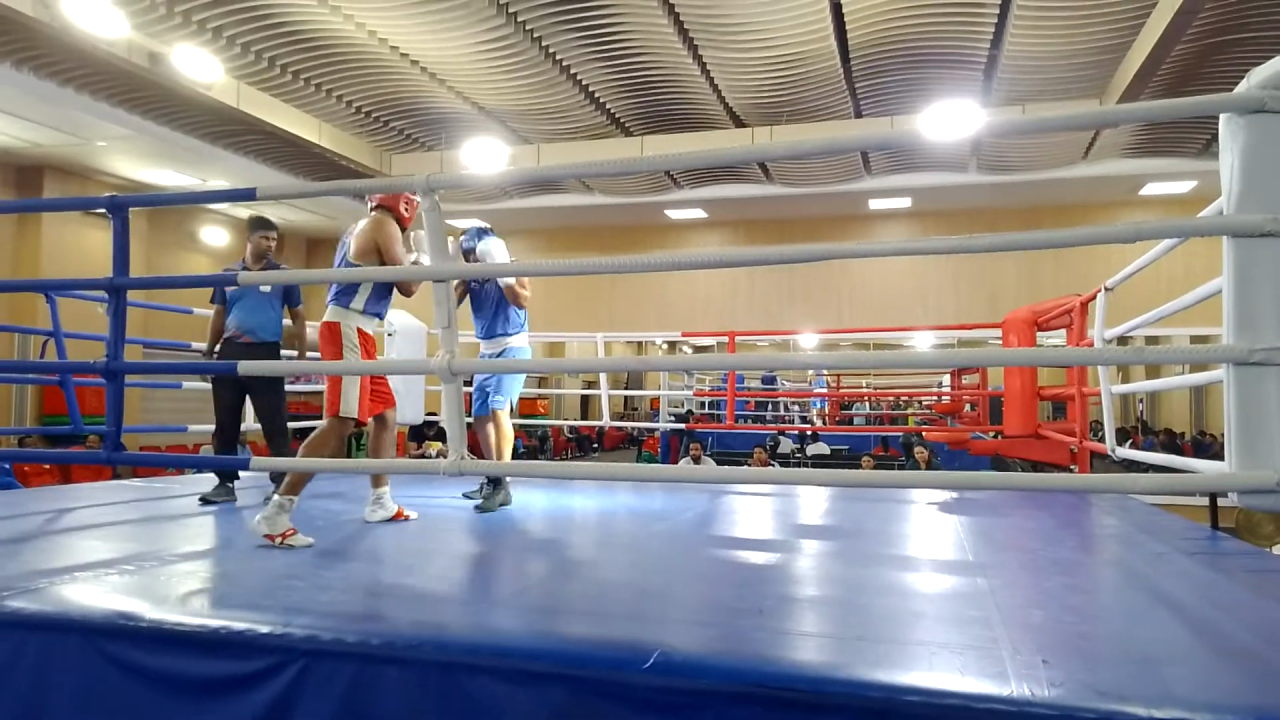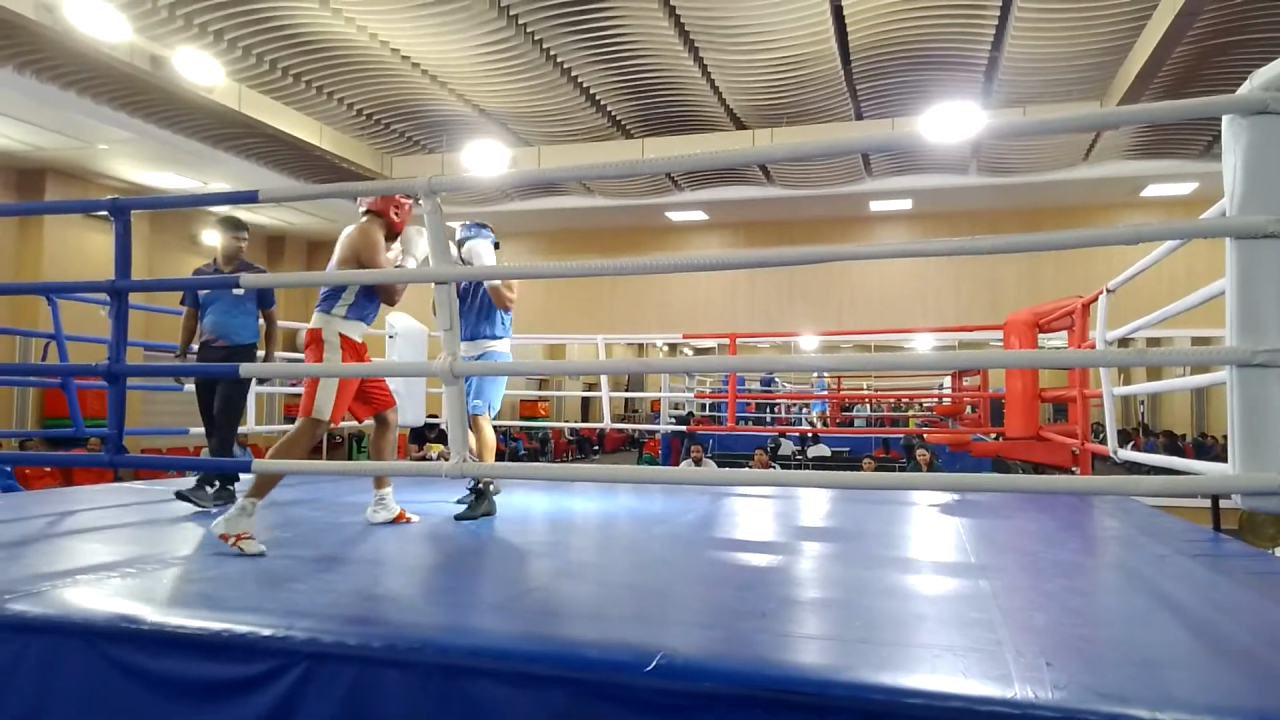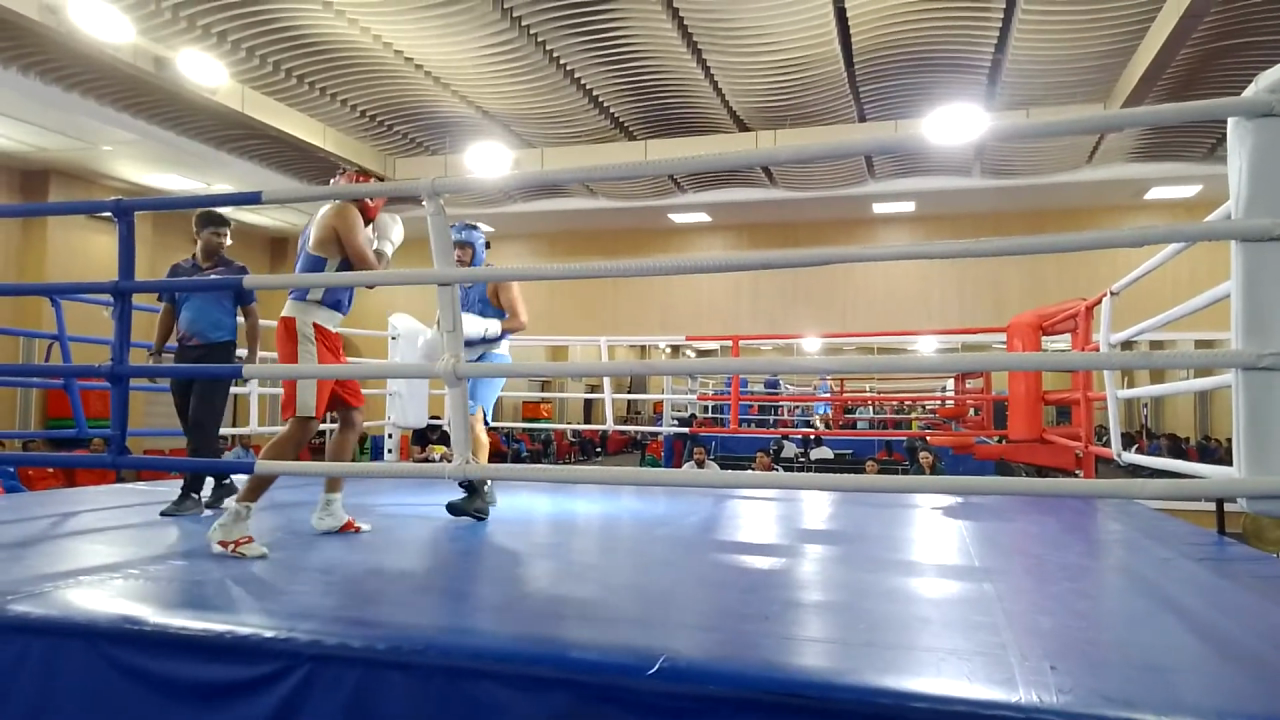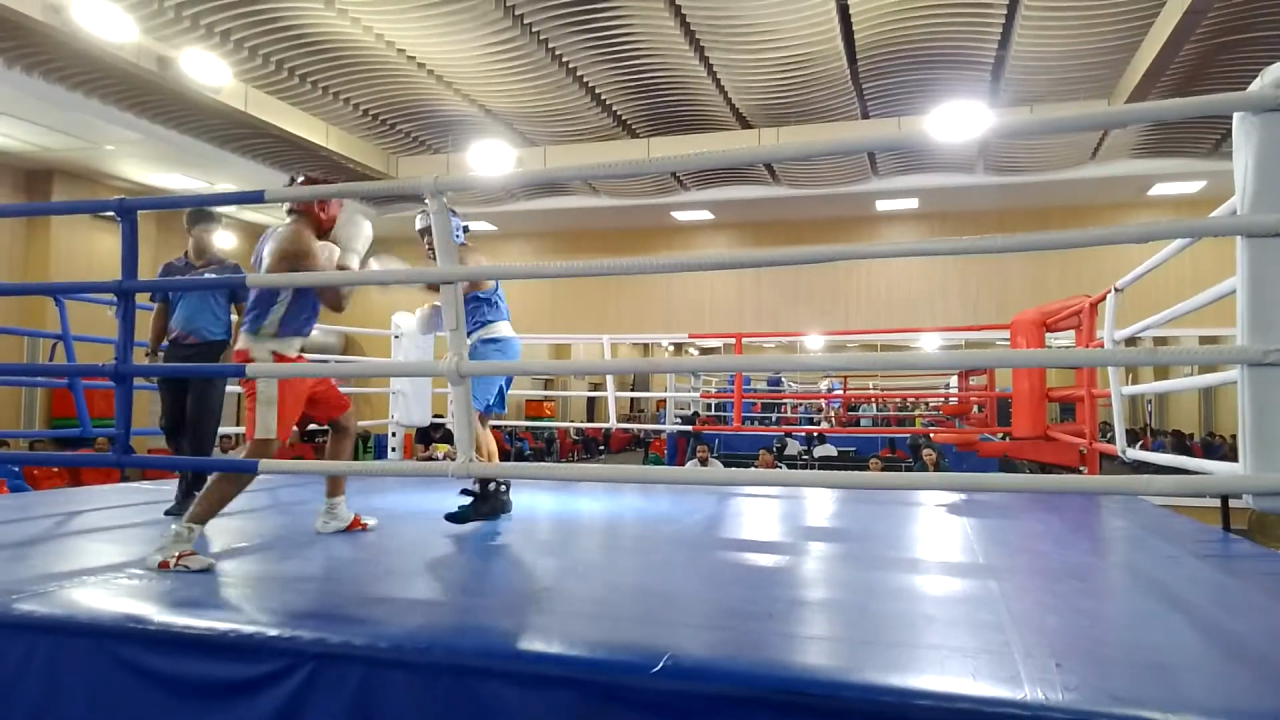
dt=0.4s
person 1, frame 1
left shoulder: (357, 231)
right shoulder: (383, 225)
right elbow: (408, 286)
left wrist: (409, 260)
right wrist: (423, 258)
left hip: (359, 334)
right hip: (348, 333)
left knee: (385, 414)
right knee: (340, 423)
left ankle: (380, 502)
right ankle: (275, 515)
person 1, frame 2
left shoulder: (359, 236)
right shoulder: (368, 233)
right elbow: (391, 295)
left wrist: (398, 255)
right wrist: (411, 256)
left hip: (350, 341)
right hip: (335, 340)
left knee: (387, 417)
right knee: (311, 429)
left ankle: (384, 504)
right ankle: (236, 518)
person 1, frame 3
left shoulder: (327, 220)
right shoulder: (343, 212)
right elbow: (370, 274)
left wrist: (371, 240)
right wrist: (386, 243)
left hip: (321, 332)
right hip: (307, 328)
left knee: (352, 416)
right knee: (302, 426)
left ankle: (330, 510)
right ankle: (232, 522)
person 1, frame 4
left shoulder: (287, 236)
right shoulder: (297, 240)
right elbow: (338, 300)
right wrist: (352, 254)
left hip: (287, 356)
right hip: (264, 357)
left knee: (344, 420)
right knee: (263, 449)
left ankle: (336, 514)
right ankle: (179, 538)
person 2, frame 1
right shoulder: (468, 277)
left elbow: (522, 300)
left wrist: (502, 269)
left hip: (514, 349)
right hip: (488, 353)
left knee: (498, 409)
right knee: (482, 416)
left ankle: (503, 483)
right ankle: (493, 480)
person 2, frame 2
right shoulder: (461, 277)
left elbow: (508, 302)
left wrist: (487, 269)
left hip: (493, 354)
right hip: (465, 355)
left knee: (479, 416)
left ankle: (484, 496)
right ankle: (485, 481)
person 2, frame 3
left shoulder: (498, 280)
left elbow: (519, 322)
left wrist: (483, 327)
left hip: (491, 358)
right hip: (465, 360)
left knee: (472, 416)
right knee: (464, 423)
left ankle: (479, 495)
right ankle: (479, 489)
person 2, frame 4
left shoulder: (464, 254)
right shoulder: (460, 258)
right wrist: (440, 316)
left hip: (493, 343)
right hip: (490, 345)
left knee: (468, 415)
right knee: (479, 420)
left ankle: (488, 494)
right ankle: (495, 487)
person 3, frame 1
right shoulder: (228, 274)
left elbow: (297, 318)
right elbow: (218, 316)
left wrist: (302, 355)
right wrist: (208, 352)
left hip: (265, 354)
right hip: (229, 353)
left knee: (273, 422)
right knee: (226, 422)
left ankle: (282, 482)
right ankle: (225, 483)
person 3, frame 2
left shoulder: (257, 275)
right shoulder: (200, 275)
left elbow: (270, 319)
right elbow: (190, 317)
left wrist: (269, 357)
right wrist: (181, 354)
left hip: (240, 355)
right hip: (207, 356)
left knee: (224, 421)
right knee: (213, 425)
left ankle: (204, 486)
right ankle: (227, 486)
person 3, frame 3
left shoulder: (236, 271)
right shoulder: (178, 271)
left elbow: (251, 316)
right elbow: (167, 313)
left wrist: (252, 355)
right wrist: (156, 352)
left hip: (218, 354)
right hip: (184, 355)
left knee: (203, 424)
right knee: (191, 425)
left ankle: (192, 493)
right ankle: (223, 481)
person 3, frame 4
left shoulder: (230, 270)
right shoulder: (170, 269)
left elbow: (244, 312)
right elbow: (160, 313)
left wrist: (235, 348)
right wrist: (152, 352)
left hip: (210, 353)
right hip: (175, 353)
left knee: (201, 425)
right knee: (171, 423)
left ankle: (194, 492)
right ankle: (188, 478)
